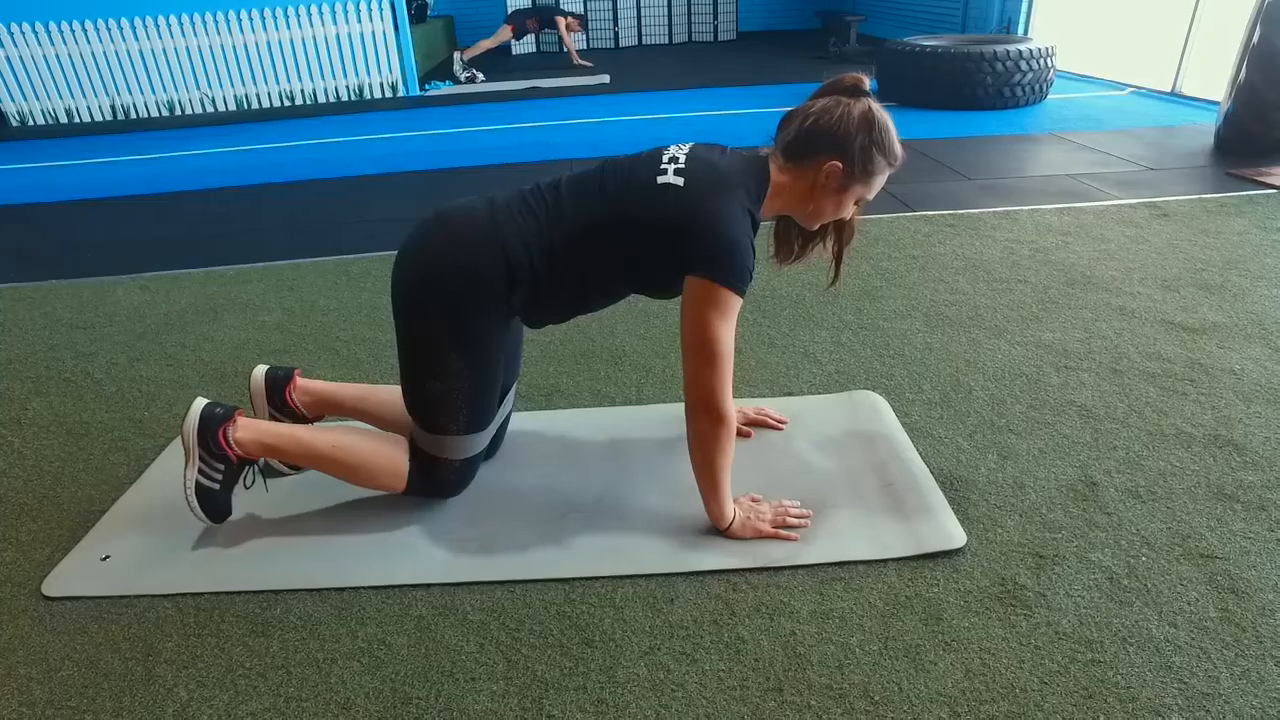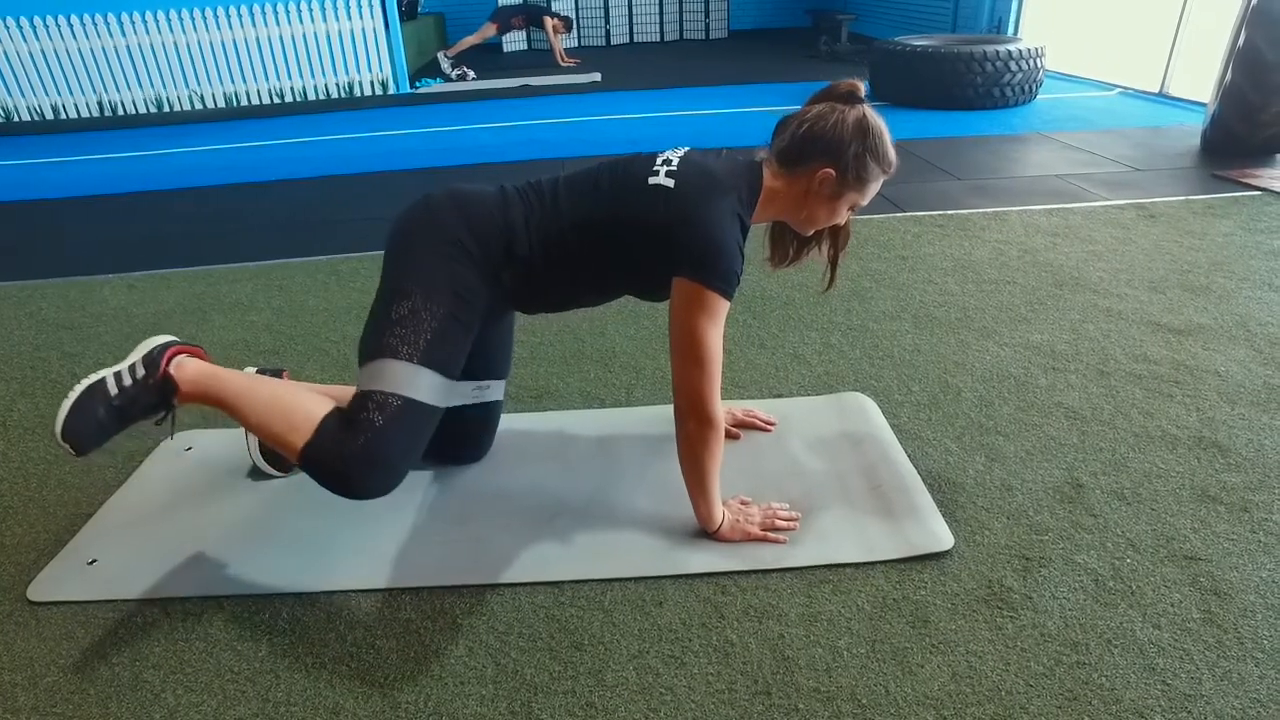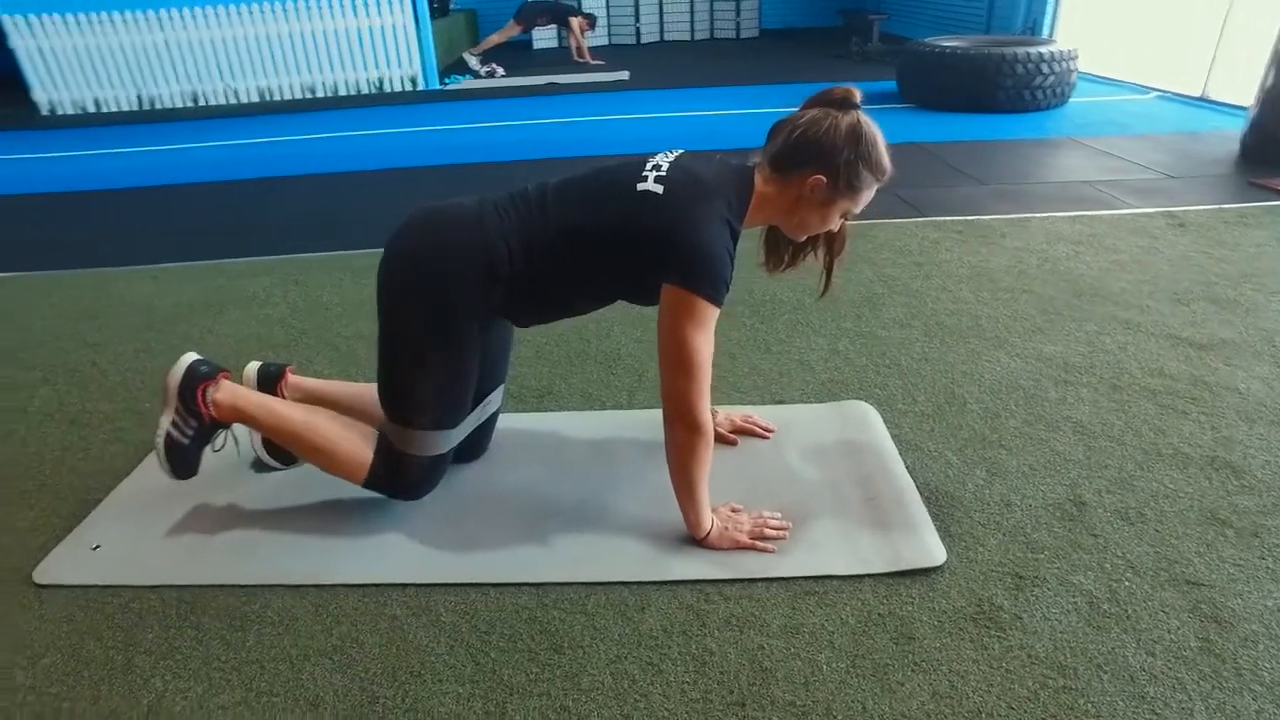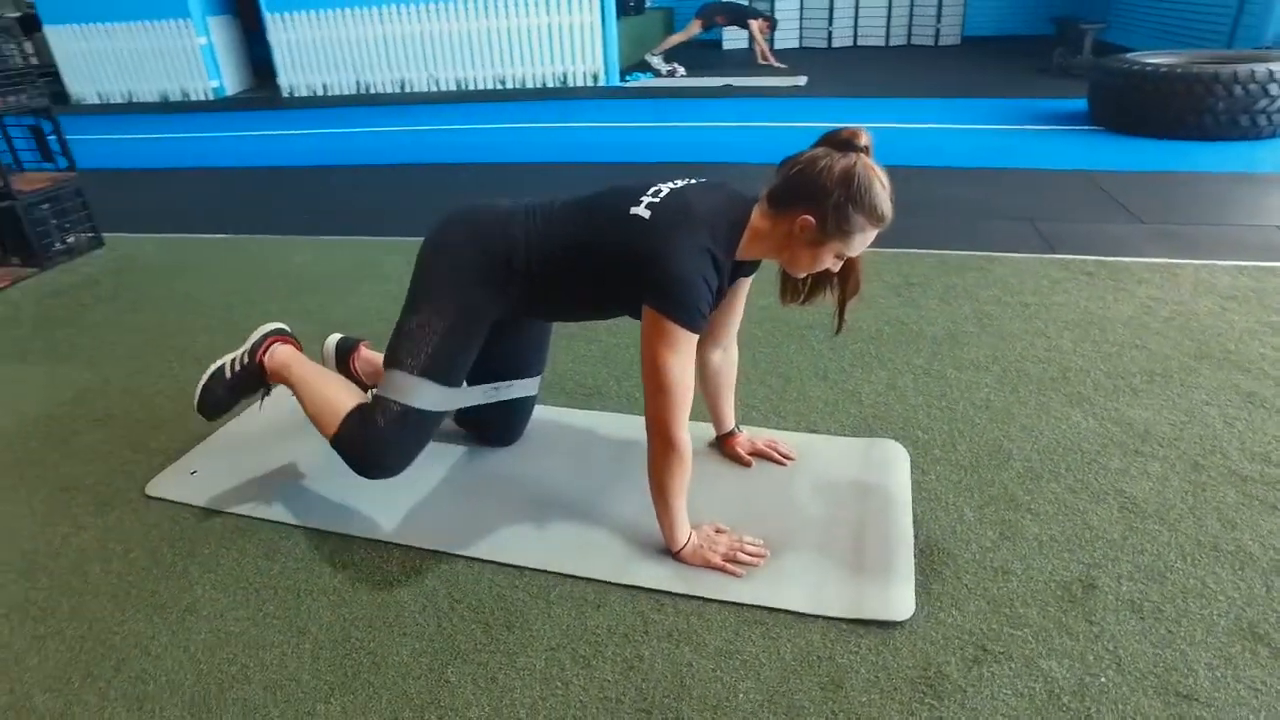
dt=1s
person 1, frame 1
left shoulder: (733, 171)
right shoulder: (725, 225)
right elbow: (706, 401)
left wrist: (723, 410)
right wrist: (725, 513)
left hip: (471, 253)
right hip: (462, 278)
left knee: (477, 433)
right knee: (443, 470)
left ankle: (295, 394)
right ankle: (238, 434)
person 1, frame 2
left shoulder: (730, 176)
right shoulder: (714, 228)
right elbow: (695, 404)
left wrist: (709, 413)
right wrist: (714, 515)
left hip: (474, 244)
right hip: (456, 252)
left knee: (465, 441)
right knee: (364, 460)
left ankle: (279, 391)
right ankle: (179, 374)
person 1, frame 3
left shoulder: (722, 182)
right shoulder: (703, 232)
right elbow: (682, 410)
left wrist: (709, 417)
right wrist: (702, 524)
left hip: (467, 257)
right hip: (443, 275)
left knee: (467, 438)
right knee: (409, 471)
left ankle: (281, 387)
right ankle: (218, 397)
person 1, frame 4
left shoulder: (742, 225)
right shoulder: (687, 257)
left elbow: (718, 346)
right elbow: (667, 428)
left wrist: (729, 432)
right wrist: (681, 539)
left hip: (517, 275)
right hip: (475, 264)
left knee: (500, 429)
right knee: (381, 448)
left ankle: (356, 359)
right ankle: (276, 357)
